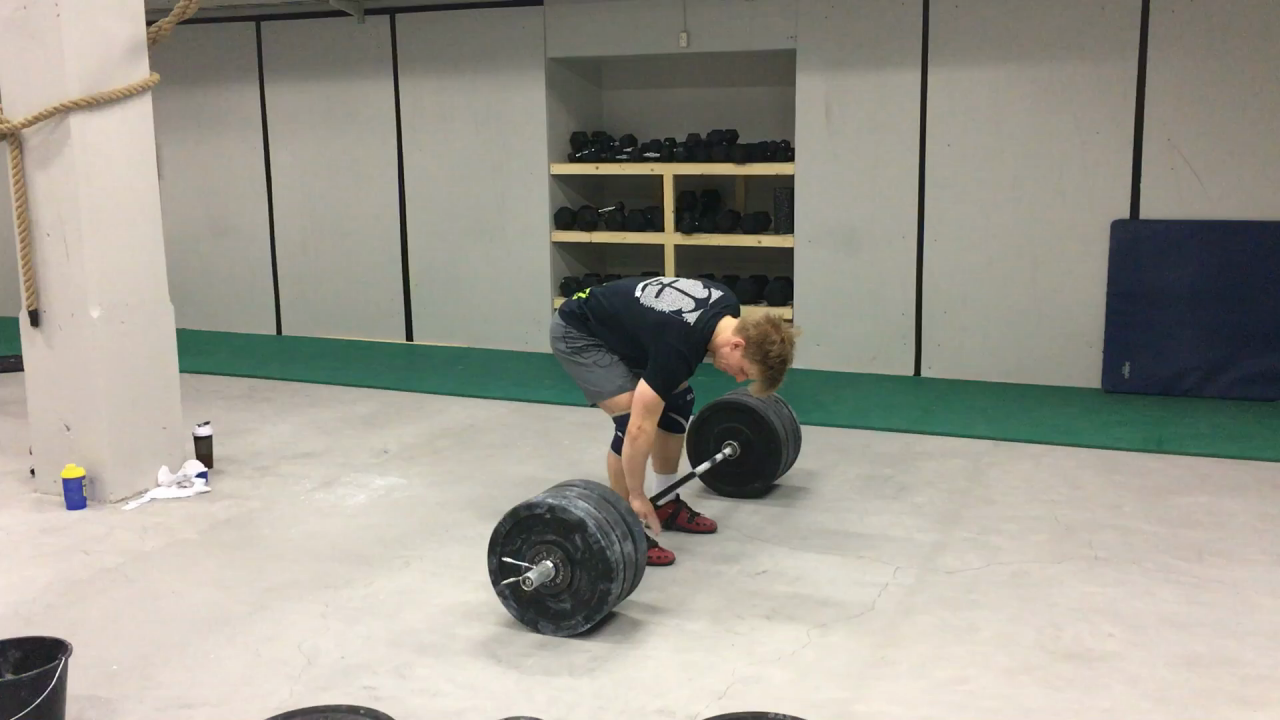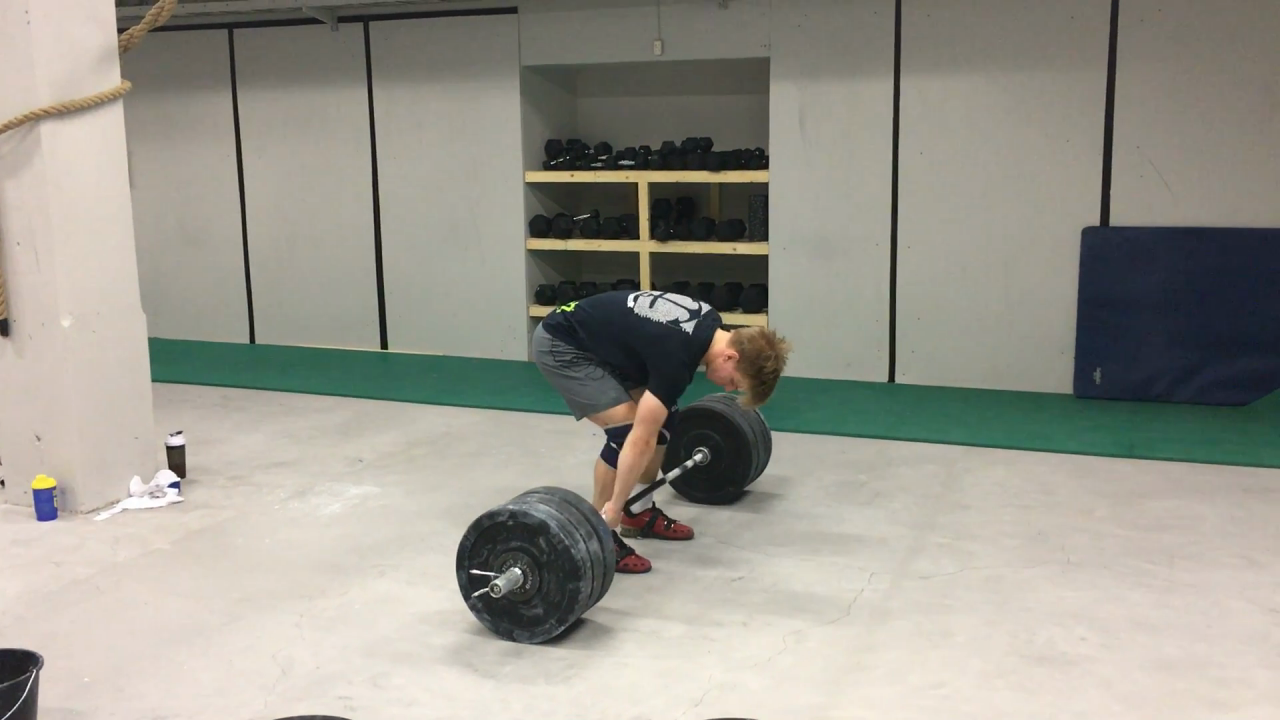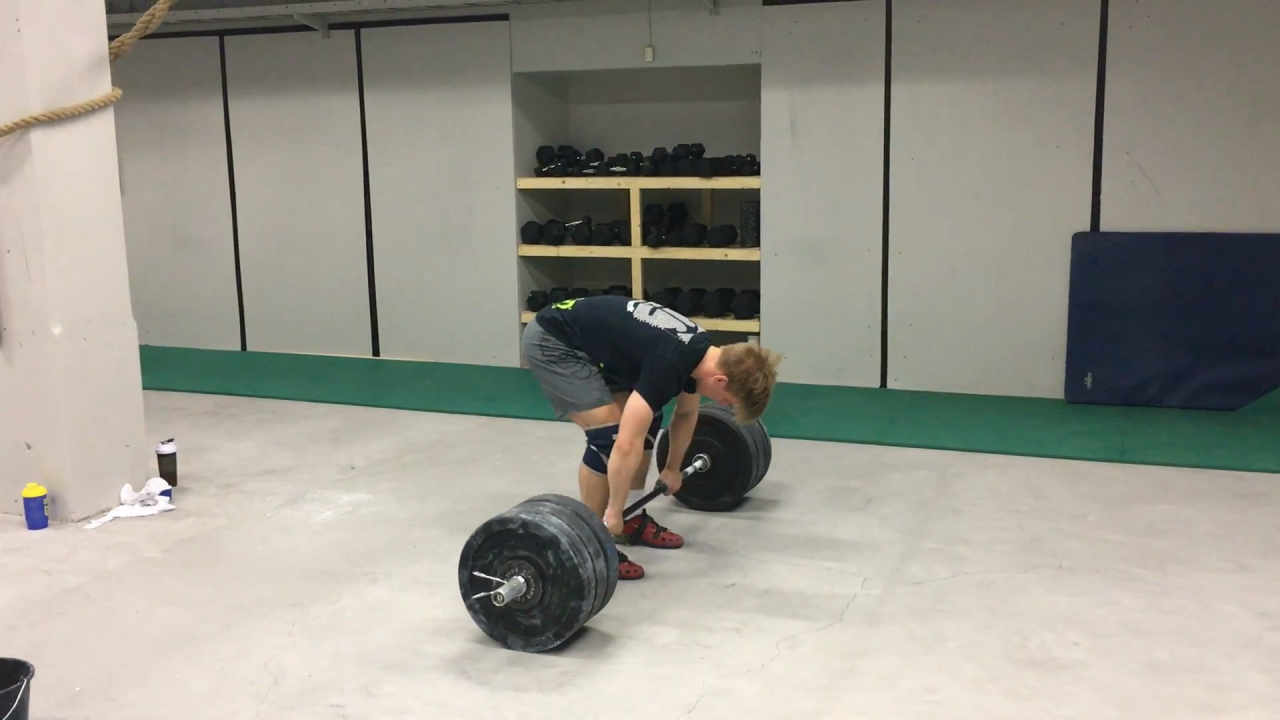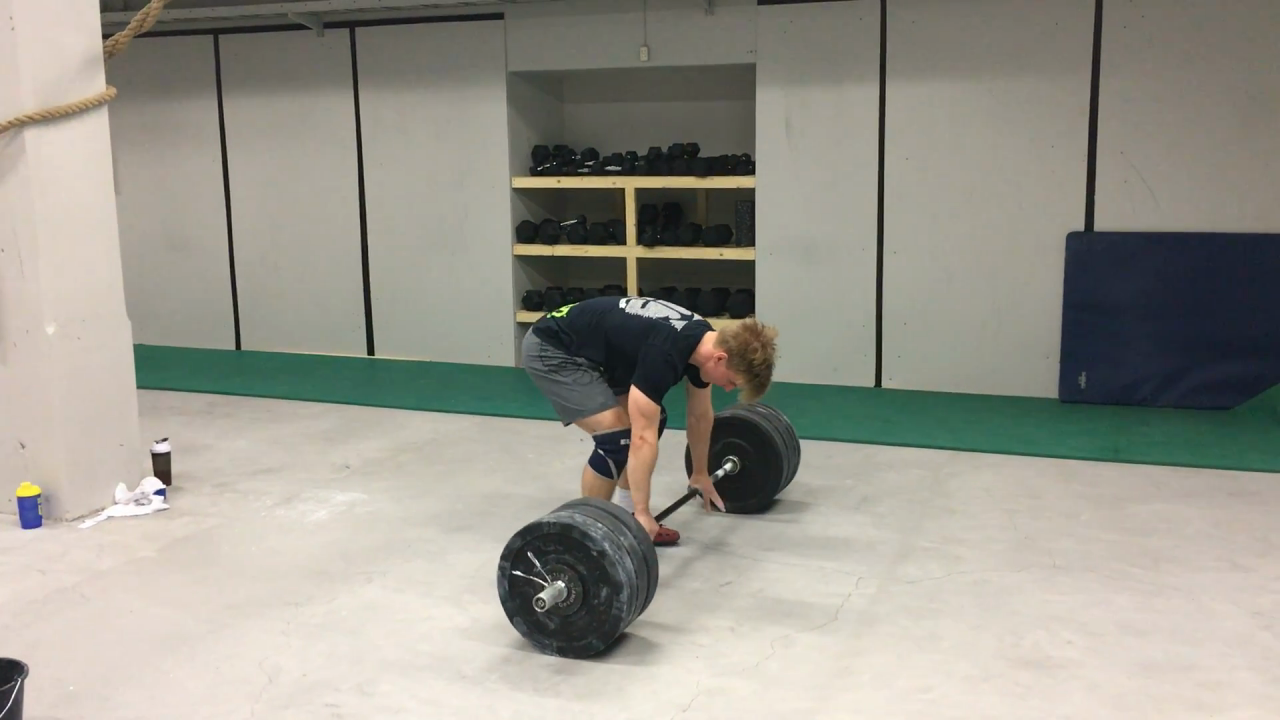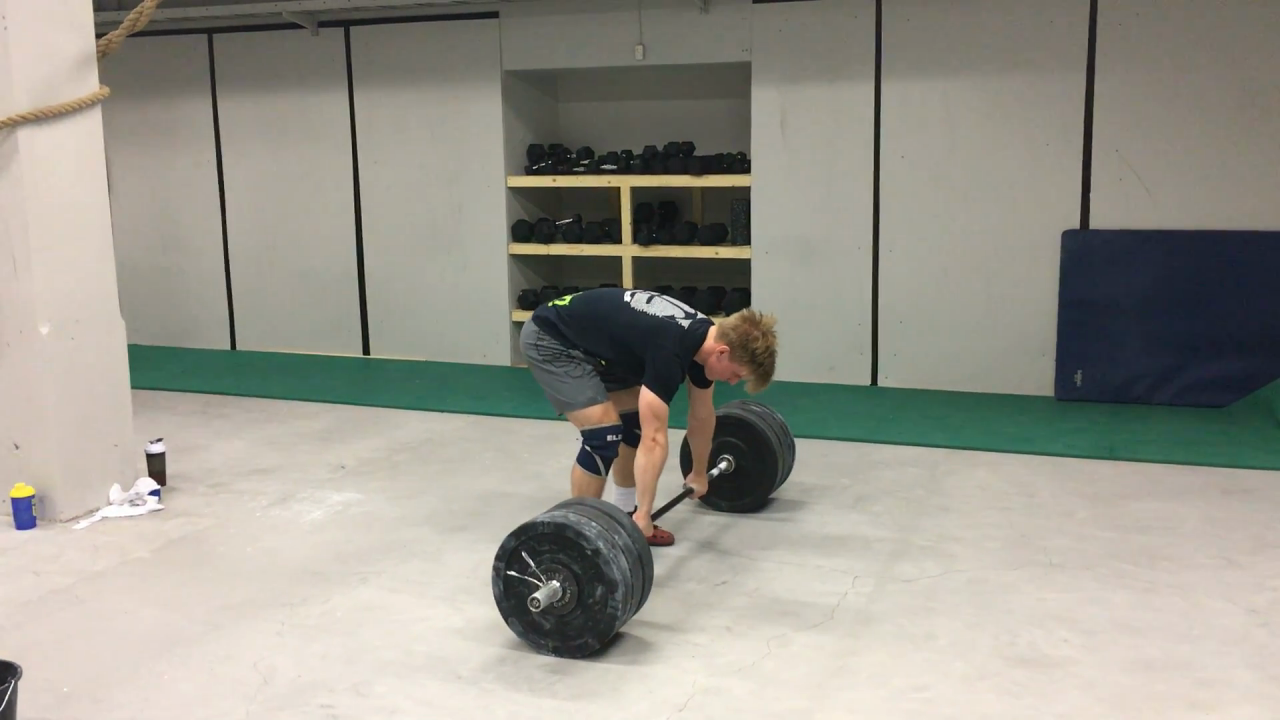
dt=1s
person 1, frame 1
left shoulder: (726, 307)
right shoulder: (678, 345)
right elbow: (640, 428)
right wrist: (637, 497)
left hip: (616, 324)
right hip: (577, 333)
left knee: (678, 402)
right knee: (631, 417)
left ankle: (665, 504)
person 1, frame 2
left shoulder: (709, 322)
right shoulder: (679, 354)
right elbow: (640, 438)
right wrist: (614, 506)
left hip: (592, 336)
right hip: (560, 345)
left knee: (660, 417)
right knee: (626, 428)
left ankle: (639, 514)
person 1, frame 3
left shoulder: (700, 350)
right shoulder: (669, 363)
left elbow: (685, 413)
right elbow: (627, 443)
left wrist: (672, 469)
right wrist: (613, 513)
left hip: (587, 341)
right hip: (551, 343)
left knee: (646, 419)
right knee: (609, 433)
left ankle: (633, 521)
person 1, frame 4
left shoulder: (704, 341)
right shoulder: (664, 353)
left elbow: (699, 415)
right elbow: (643, 438)
left wrist: (701, 474)
right wrist: (643, 513)
left hip: (590, 348)
right hip: (550, 349)
left knee: (651, 420)
right knee: (617, 436)
person 1, frame 5
left shoulder: (704, 337)
right shoulder: (670, 351)
left elbow: (701, 415)
right elbow: (654, 439)
left wrist: (699, 474)
right wrist: (643, 515)
left hip: (590, 338)
right hip: (550, 340)
left knee: (637, 424)
right knee: (603, 435)
